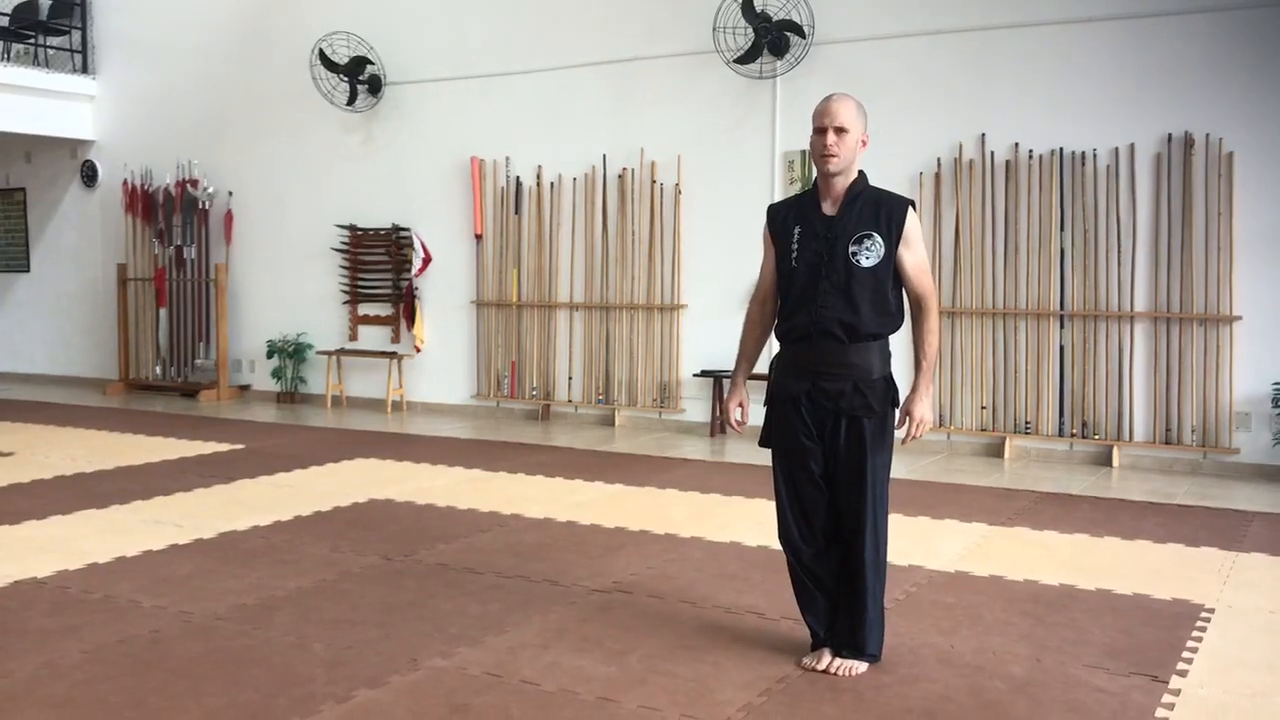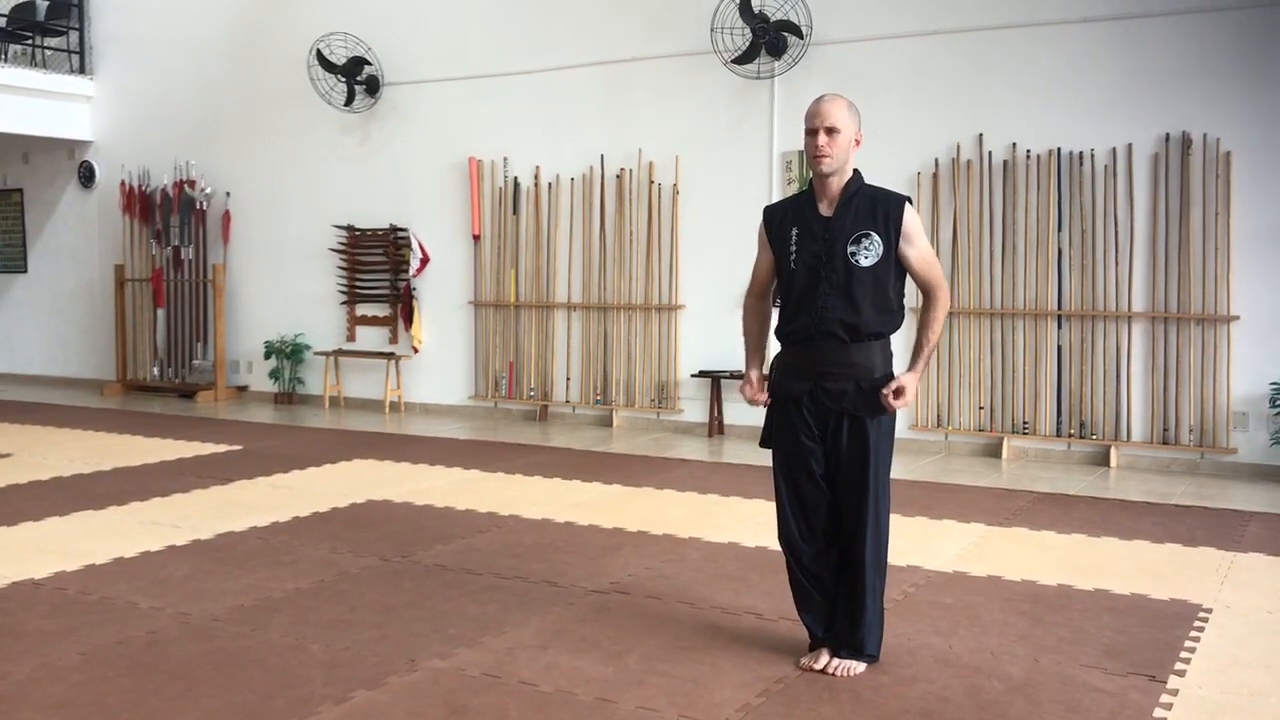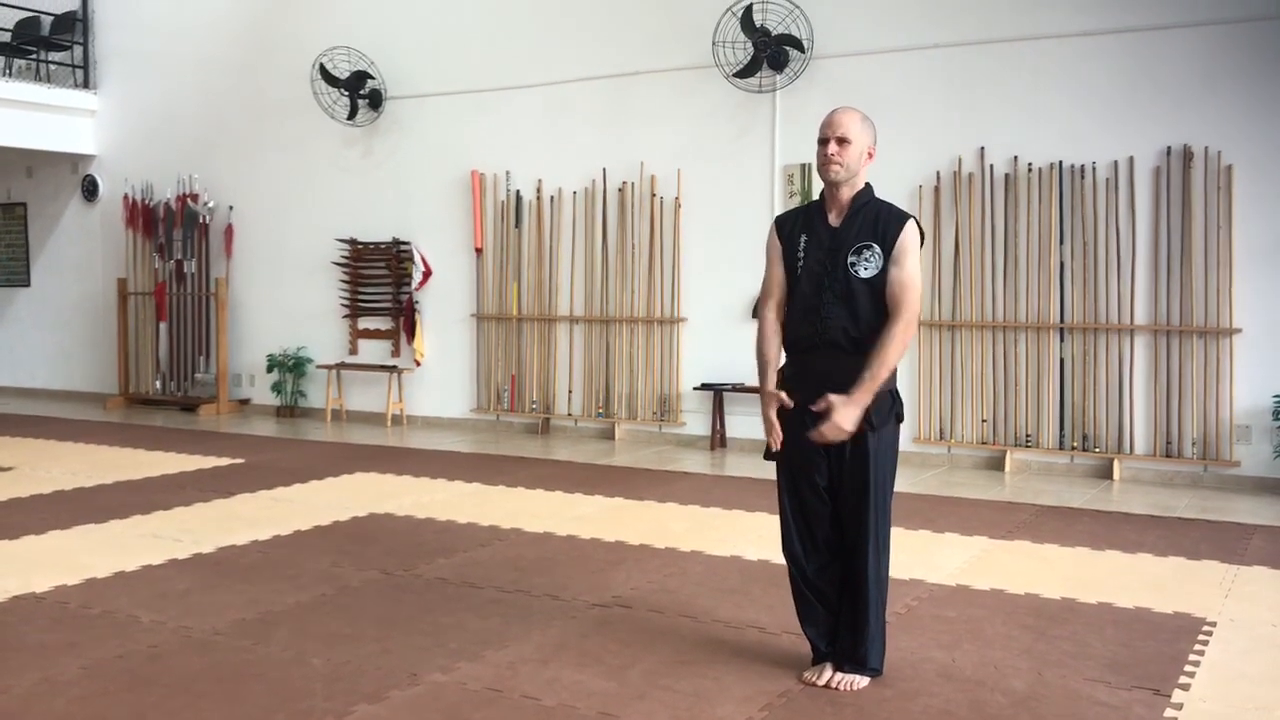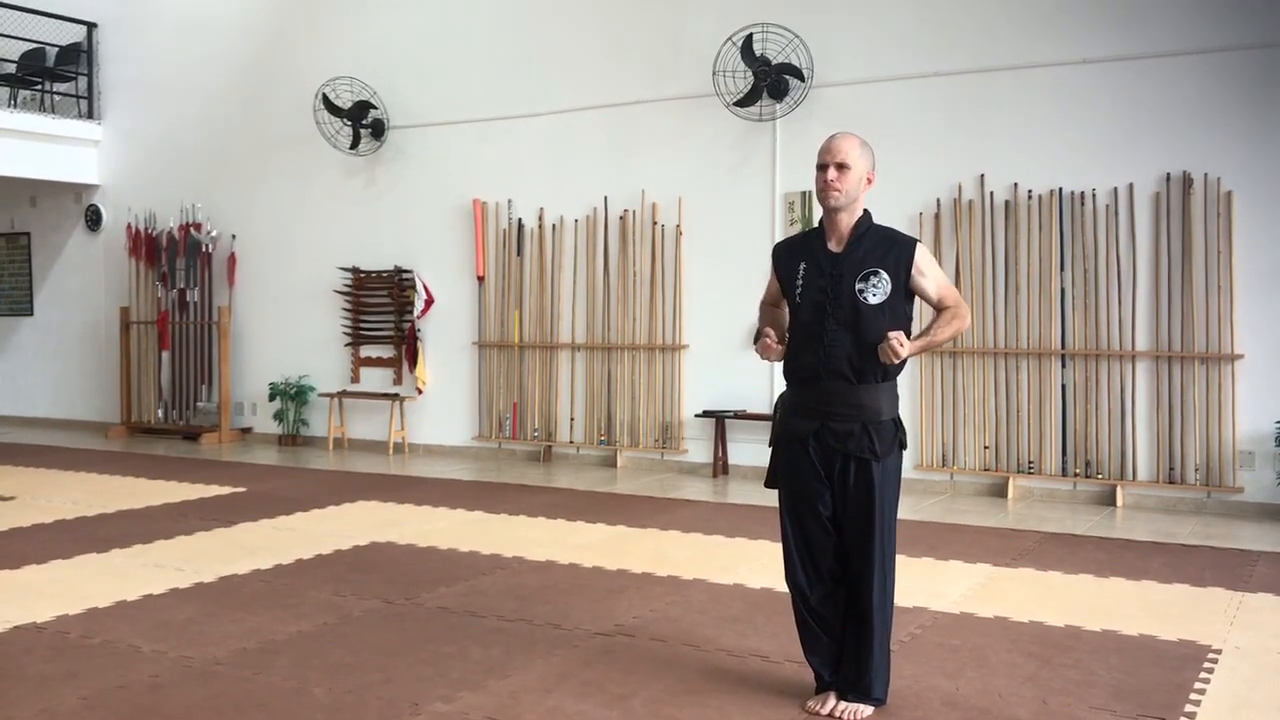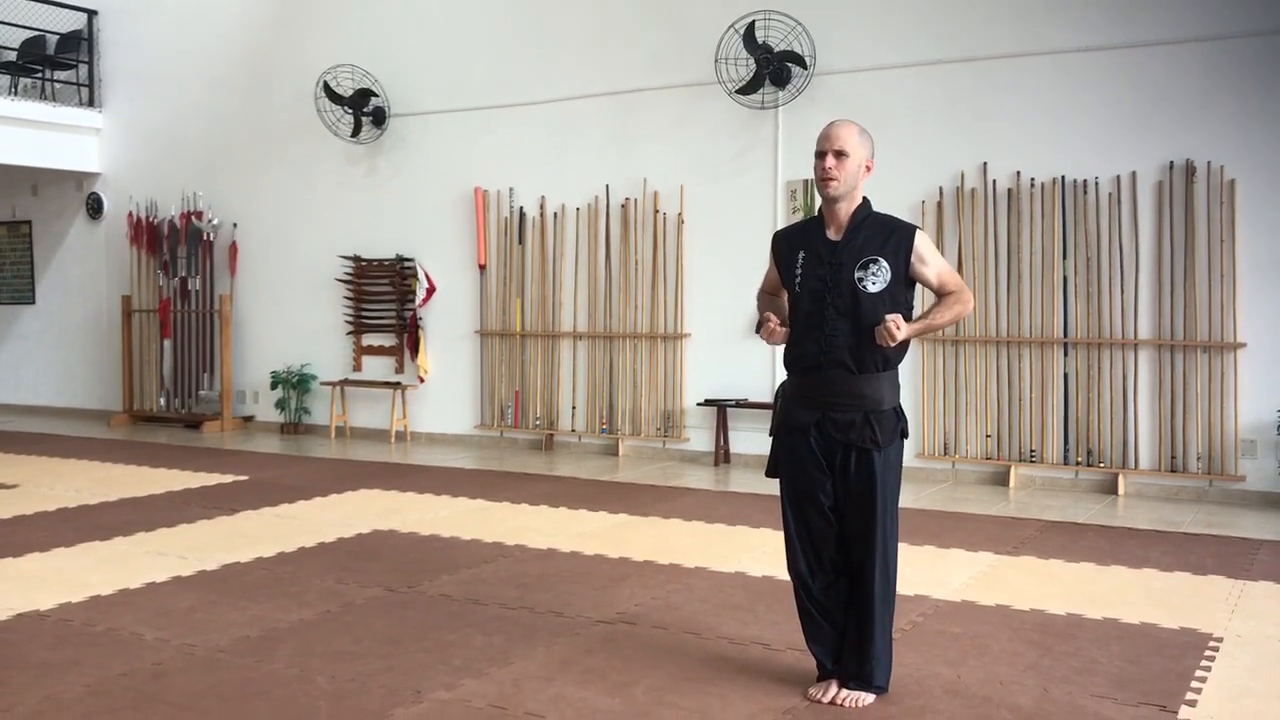
dt=1s
person 1, frame 1
left shoulder: (894, 214)
right shoulder: (783, 218)
left elbow: (924, 303)
right elbow: (764, 303)
left wrist: (923, 388)
right wrist: (739, 379)
left hip: (862, 382)
right hip: (794, 382)
left knee: (860, 518)
right knee: (802, 518)
left ankle: (858, 641)
right ankle: (824, 634)
person 1, frame 2
left shoulder: (892, 213)
right shoulder: (779, 219)
left elbow: (937, 291)
right elbow: (758, 296)
left wrist: (915, 370)
right wrist: (753, 363)
left hip: (864, 384)
right hip: (795, 383)
left knee: (861, 517)
right knee: (803, 518)
left ankle: (857, 640)
right ankle: (822, 634)
person 1, frame 3
left shoulder: (896, 226)
right shoulder: (788, 227)
left elbow: (903, 321)
right elbow: (771, 310)
left wrist: (857, 400)
right wrist: (770, 387)
left hip: (864, 399)
right hip: (801, 399)
left knee: (862, 532)
right knee: (806, 533)
left ankle: (859, 656)
right ankle: (825, 648)
person 1, frame 4
left shoulder: (901, 252)
right shoulder: (789, 254)
left elbow: (956, 310)
left wrist: (913, 346)
right wrist: (769, 336)
left hip: (868, 423)
right hip: (802, 421)
left knee: (867, 559)
right knee: (809, 559)
person 1, frame 5
left shoulder: (901, 239)
right shoulder: (789, 242)
left elbow: (959, 295)
left wrist: (911, 328)
right wrist: (769, 321)
left hip: (869, 413)
right hip: (802, 411)
left knee: (868, 548)
right knee: (810, 548)
left ankle: (865, 673)
right ankle: (831, 665)
